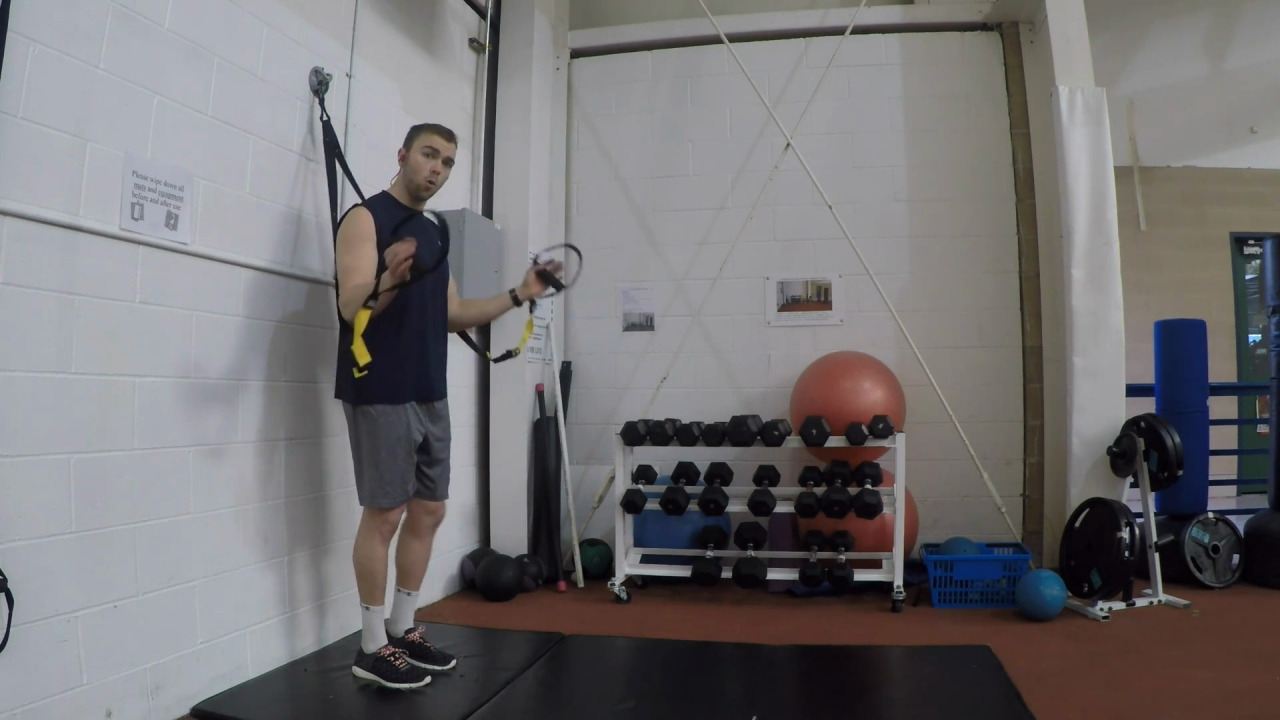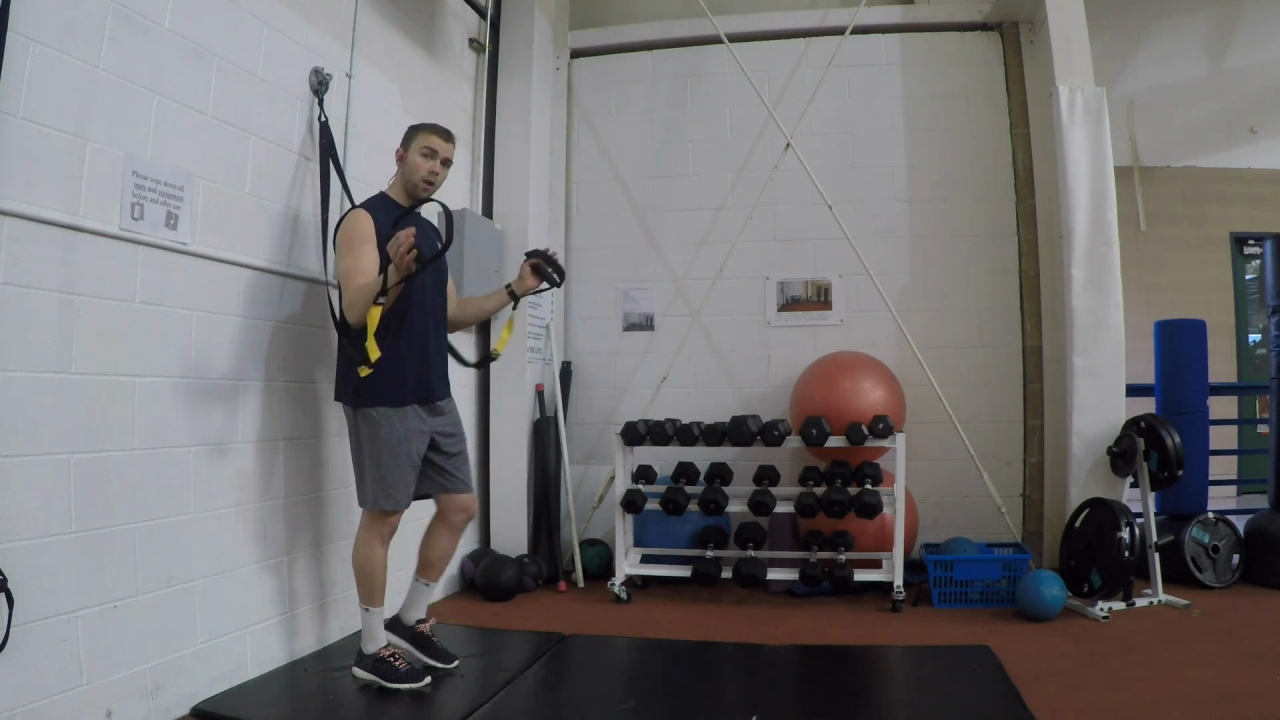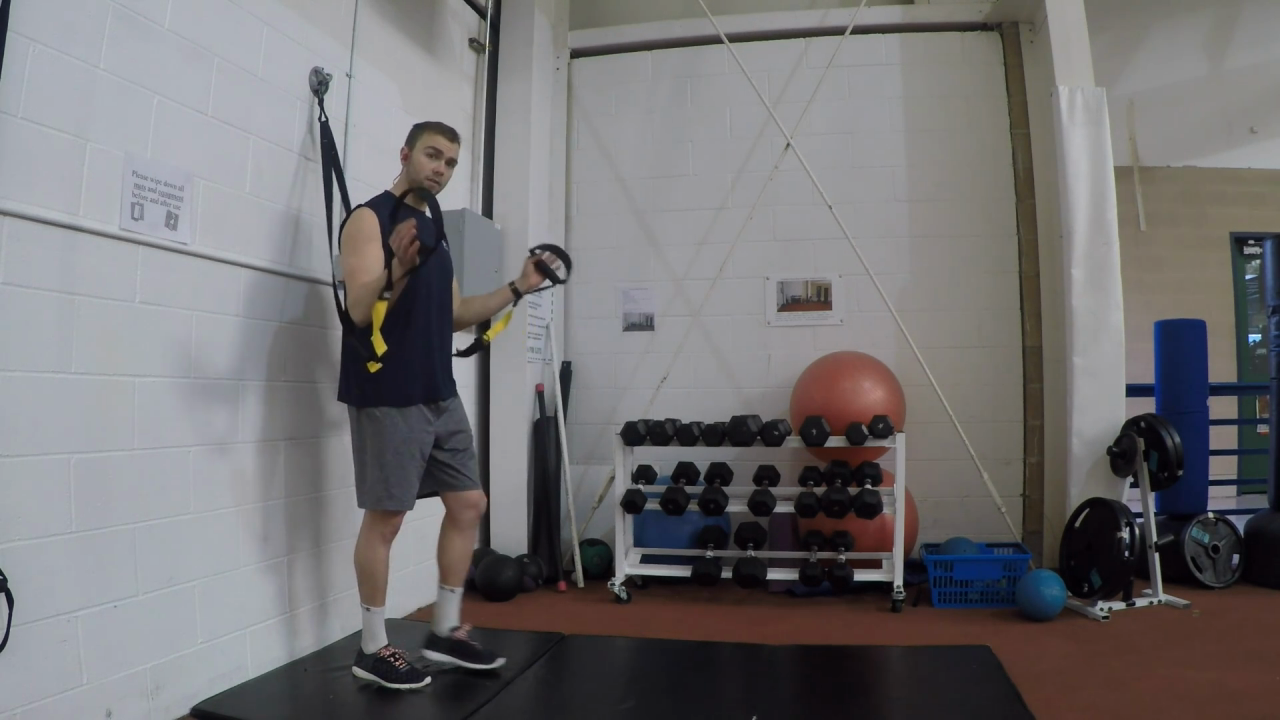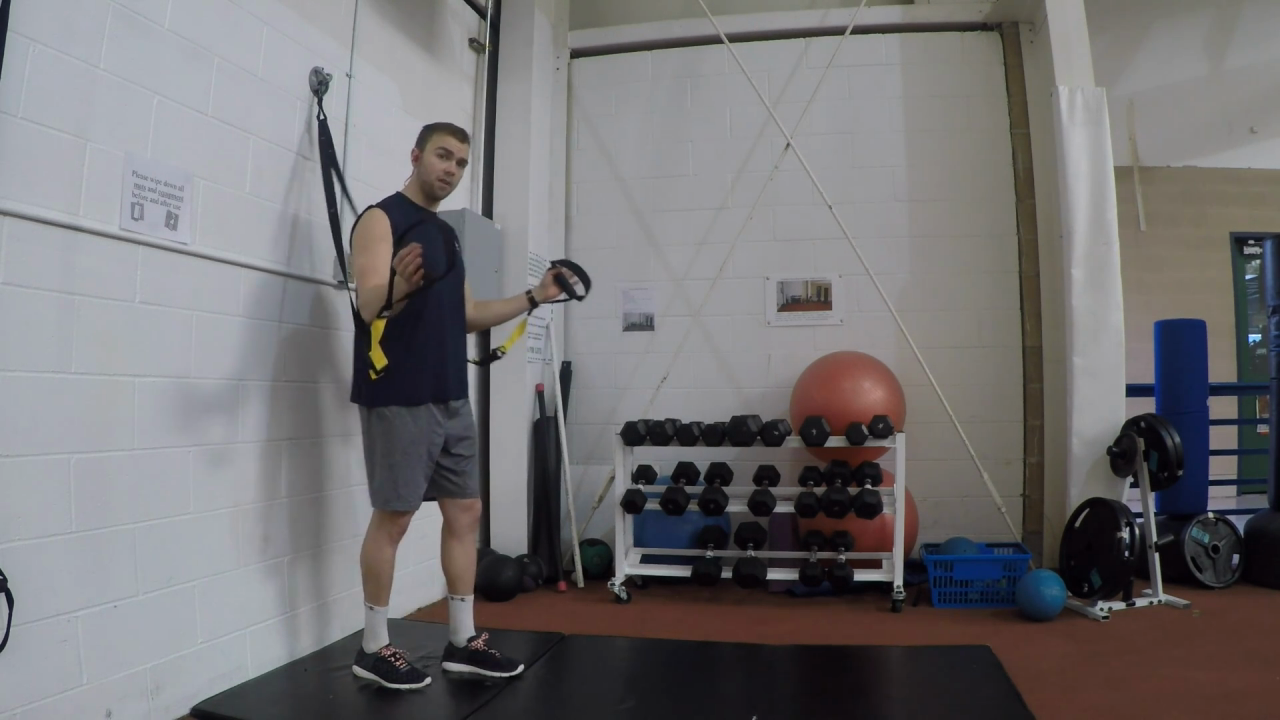
dt=0.2s
person 1, frame 1
left shoulder: (432, 231)
right shoulder: (366, 218)
left elbow: (450, 313)
right elbow: (351, 307)
left wrist: (519, 295)
right wrist: (389, 280)
left hip: (430, 394)
right hip: (381, 395)
left knee: (428, 513)
right knee: (383, 515)
left ankle: (402, 629)
right ankle: (373, 647)
person 1, frame 2
left shoulder: (431, 233)
right shoulder: (366, 220)
right elbow: (355, 312)
left wrist: (514, 290)
right wrist: (395, 275)
left hip: (434, 396)
right hip: (382, 397)
left knee: (461, 505)
right knee: (382, 516)
left ankle: (410, 621)
right ankle: (373, 647)
person 1, frame 3
left shoulder: (435, 231)
right shoulder: (370, 219)
right elbow: (360, 307)
left wrist: (517, 288)
right wrist: (397, 265)
left hip: (440, 396)
right hip: (388, 397)
left knee: (468, 505)
right knee: (384, 517)
left ankle: (447, 629)
right ankle: (373, 647)
person 1, frame 4
left shoulder: (446, 234)
right shoulder: (381, 221)
right elbow: (371, 307)
left wrist: (534, 296)
right wrist: (400, 286)
left hip: (451, 397)
right hip: (397, 398)
left knee: (465, 514)
right knee: (393, 517)
left ankle: (463, 640)
right ankle: (374, 647)
